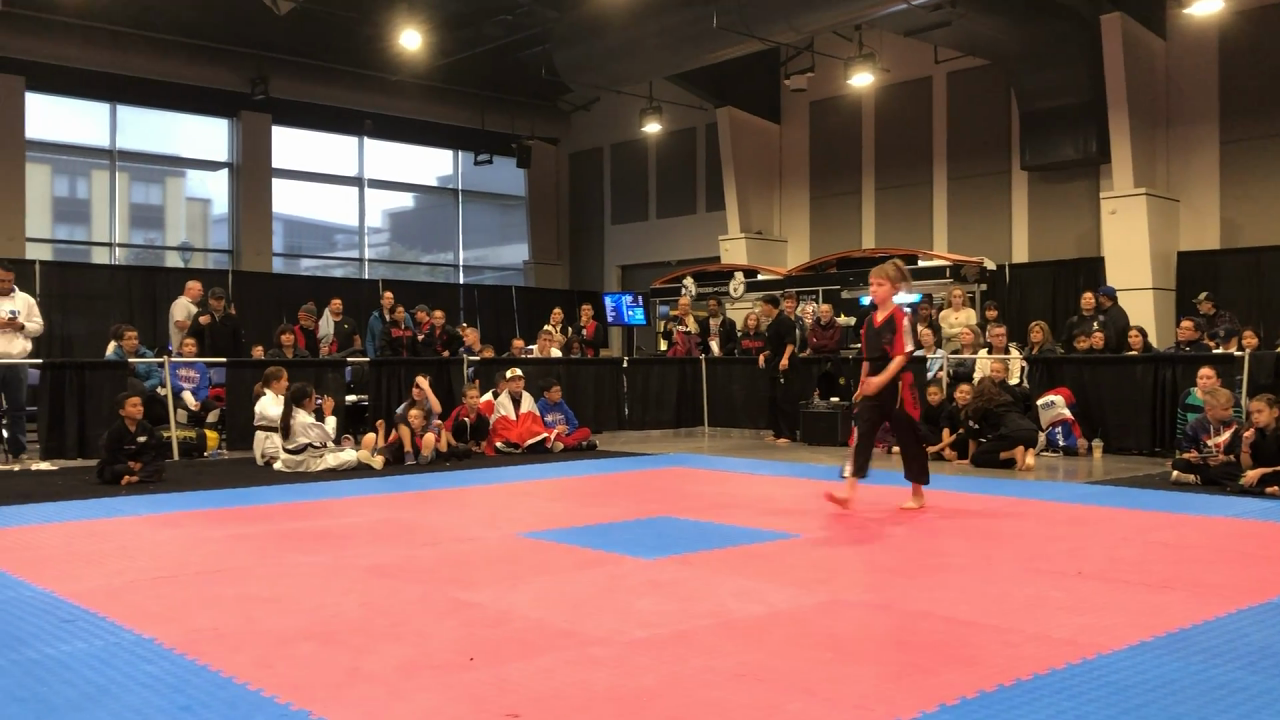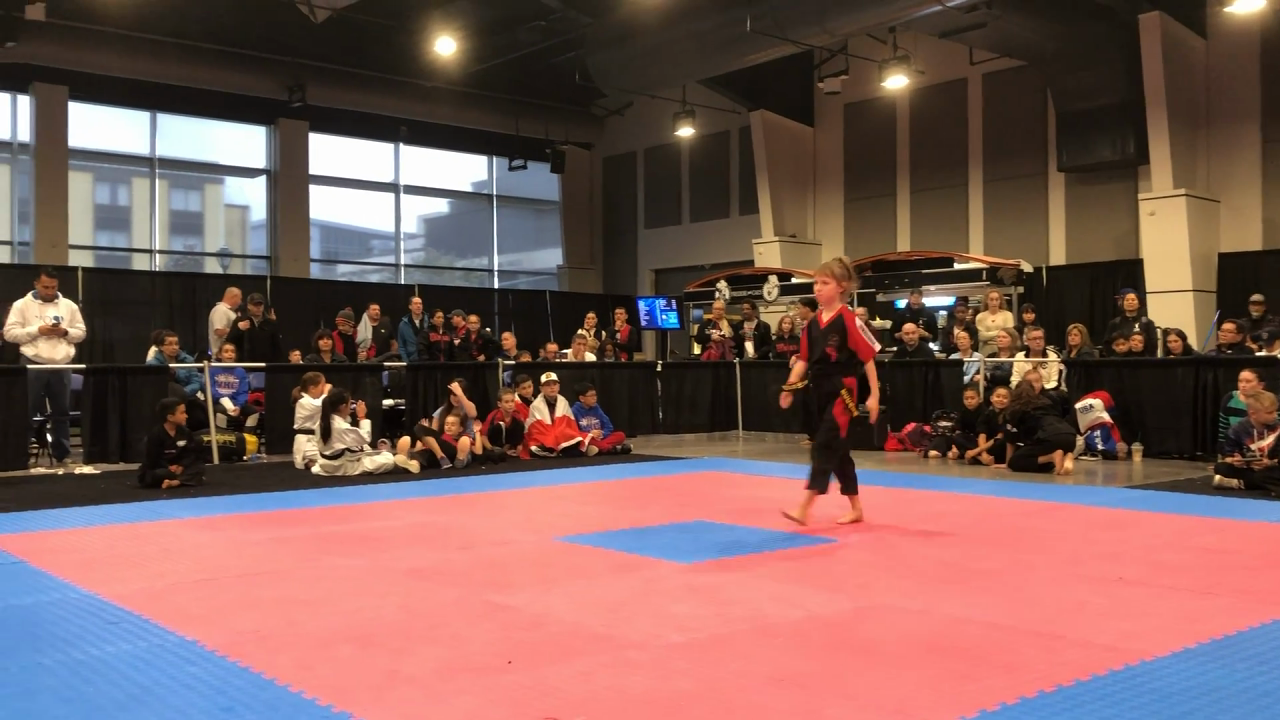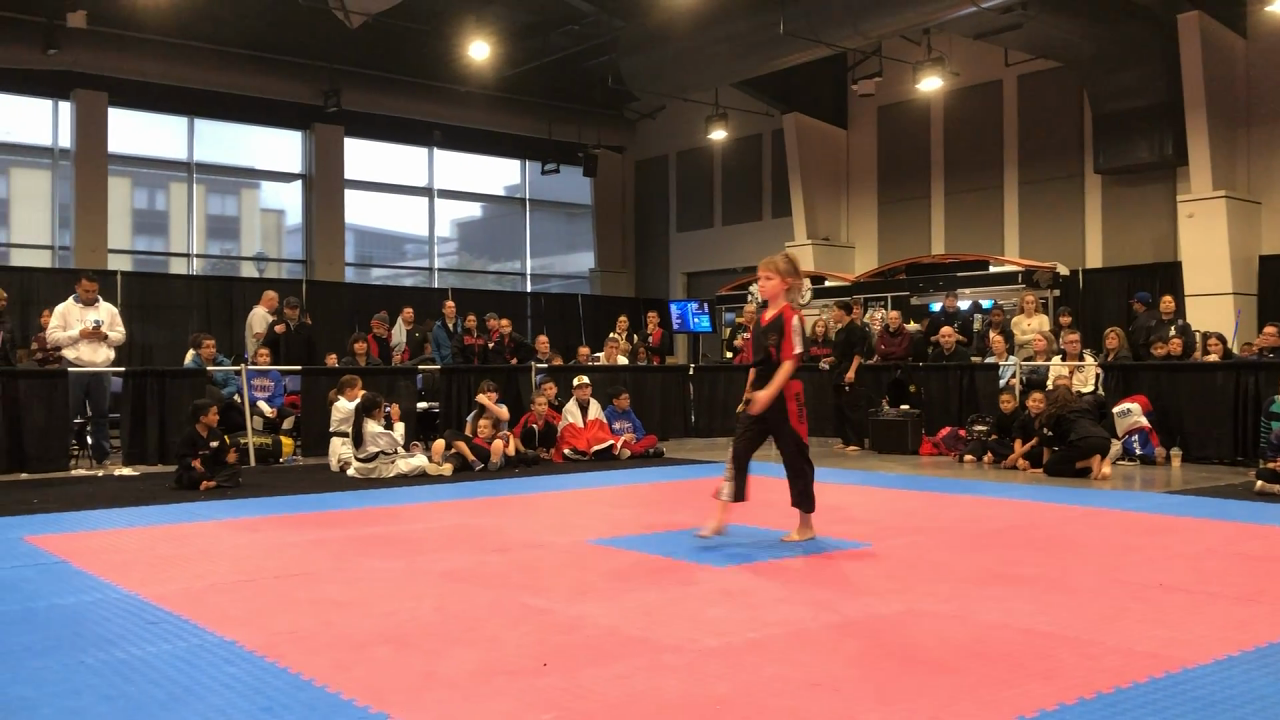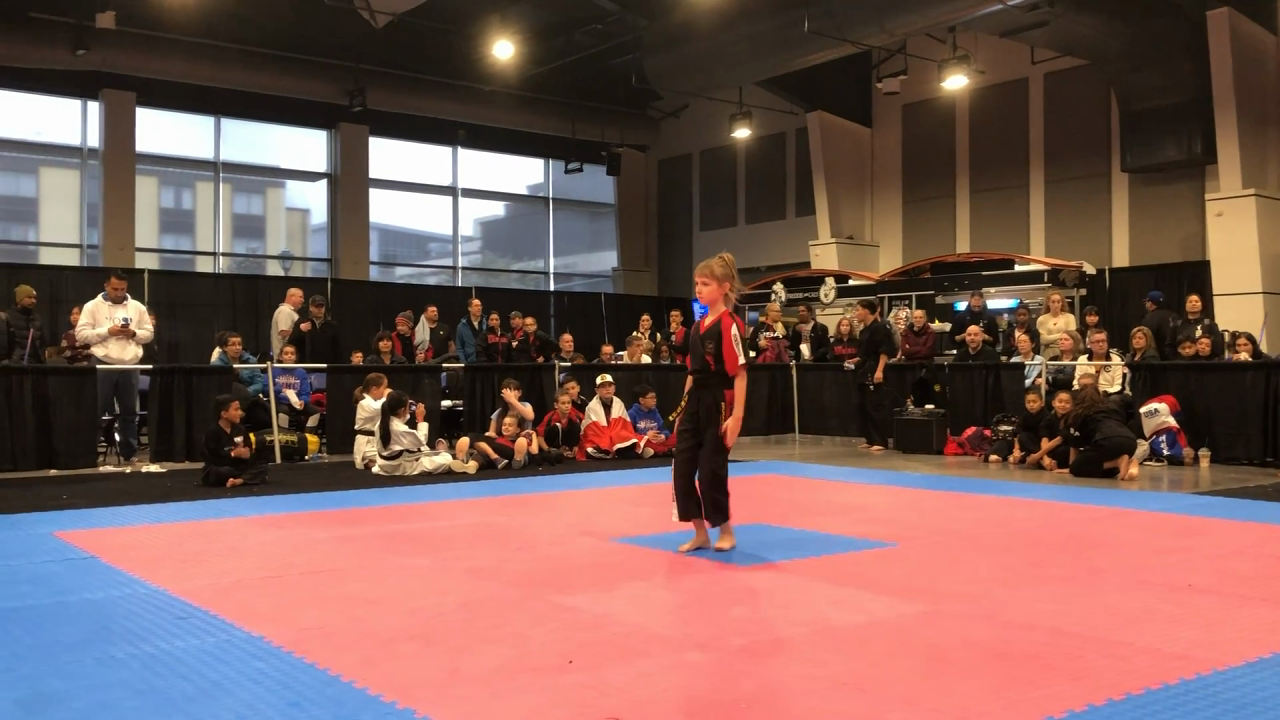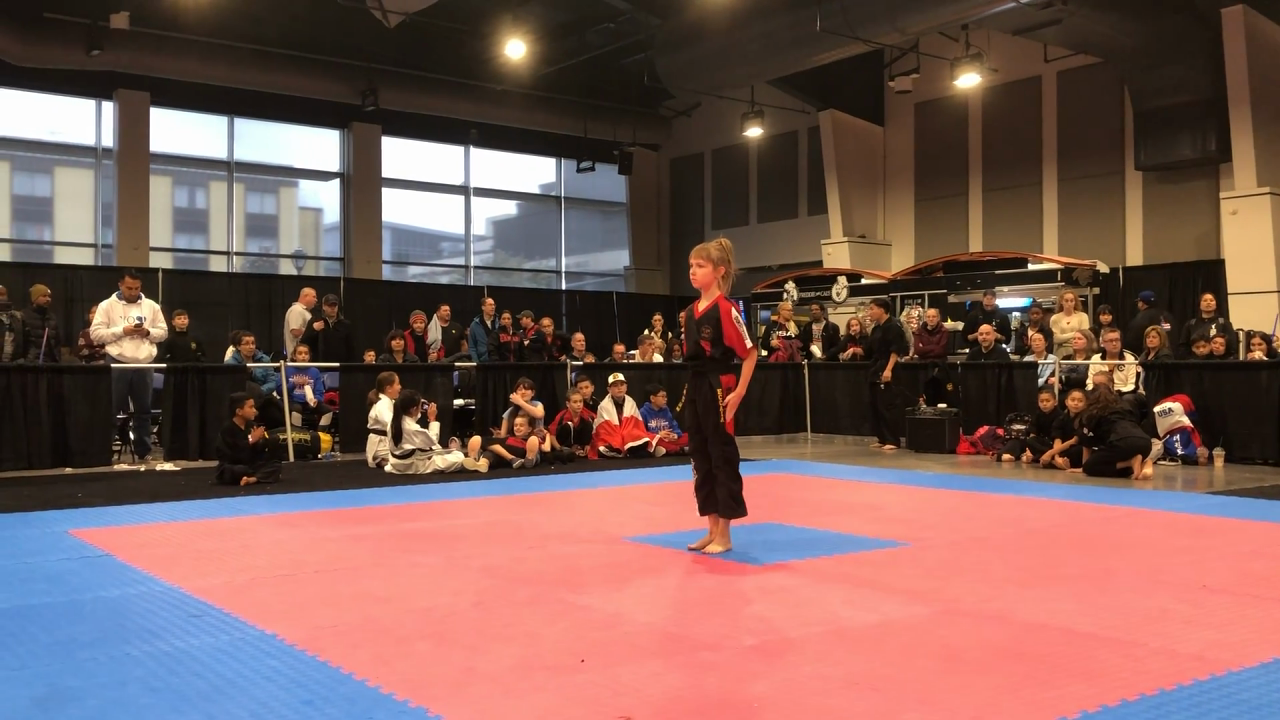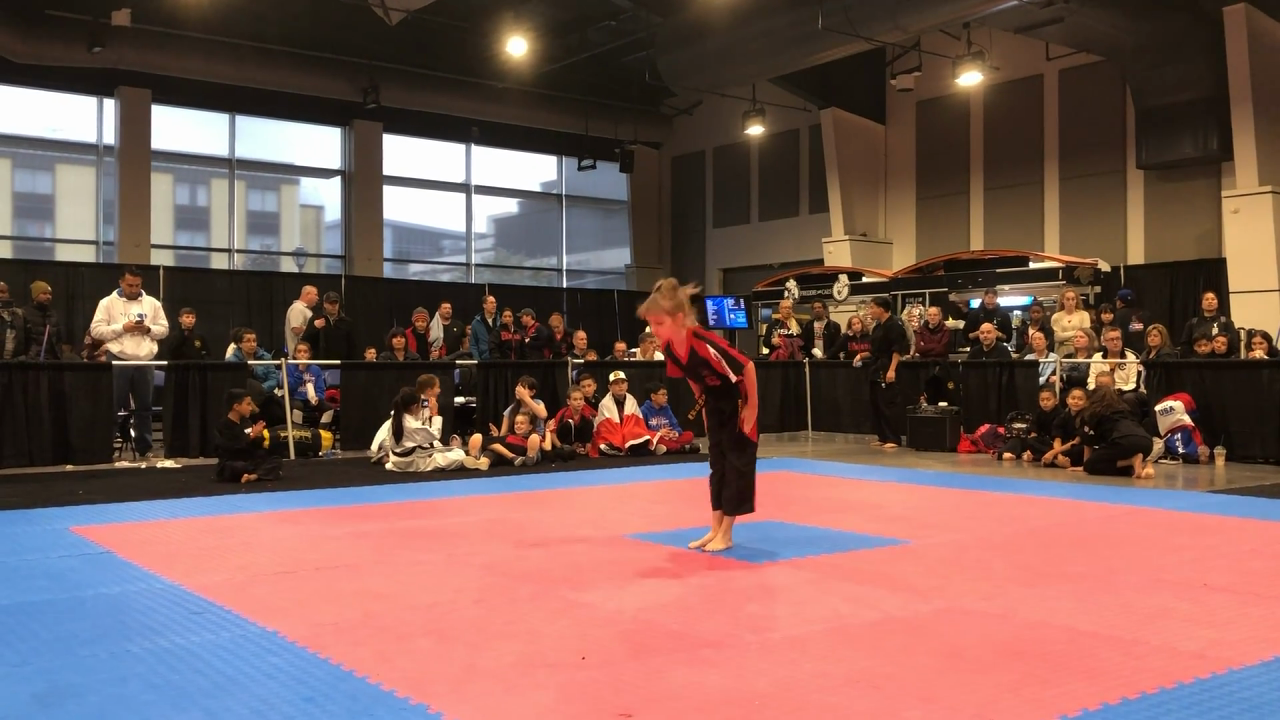
dt=0.5s
person 1, frame 1
left shoulder: (900, 318)
right shoulder: (870, 321)
left elbow: (902, 356)
left wrist: (883, 378)
right wrist: (861, 385)
left hip: (898, 385)
right hip: (872, 386)
left knee: (908, 438)
right knee: (861, 436)
left ankle: (919, 494)
right ankle: (848, 494)
person 1, frame 2
left shoulder: (848, 320)
right shoulder: (813, 323)
left elbow: (869, 358)
right elbow: (803, 360)
left wrist: (874, 394)
right wrist: (789, 387)
left hip: (840, 390)
right hip: (819, 389)
left knee: (823, 447)
right knee: (836, 451)
left ankle: (804, 509)
right ankle: (856, 508)
person 1, frame 3
left shoulder: (791, 317)
right shoulder: (760, 319)
left elbow: (791, 360)
left wrist: (770, 392)
right wrist: (749, 393)
left hip: (784, 395)
right hip: (758, 394)
left knee: (795, 457)
right knee: (739, 452)
left ankle: (806, 524)
right ankle: (720, 518)
person 1, frame 4
left shoulder: (730, 325)
right shoulder: (698, 326)
left elbow: (739, 372)
left wrist: (737, 415)
right wrist: (683, 408)
left hip: (719, 401)
right hip: (695, 400)
left knee: (711, 469)
right knee: (682, 467)
left ankle: (725, 529)
right ankle: (699, 534)
person 1, frame 5
left shoulder: (726, 309)
right shoulder: (690, 311)
left elbow: (750, 352)
left wrist: (739, 392)
right wrist: (695, 388)
left hip: (719, 388)
right hip: (695, 386)
left knee: (723, 458)
right knee: (701, 459)
left ankle: (724, 536)
right ankle: (713, 531)
person 1, frame 6
left shoulder: (705, 343)
right shoulder: (669, 347)
left elbow: (747, 367)
left wrist: (752, 406)
right wrist: (704, 404)
left hip: (738, 400)
right hip: (714, 401)
left knee: (739, 462)
right knee: (719, 462)
left ankle: (725, 533)
right ankle: (715, 529)
person 2, frame 1
left shoulder: (25, 300)
left elbow: (39, 327)
left wrist: (22, 326)
left hip: (17, 361)
left knee: (17, 407)
left ankle: (18, 450)
person 2, frame 2
left shoulder: (69, 306)
right shoulder: (22, 305)
left elbow: (81, 333)
right elbow: (10, 333)
left wrist: (65, 332)
right wrist: (37, 330)
left hip: (61, 366)
right hip: (33, 365)
left knee: (61, 412)
right knee: (28, 412)
left ankle: (62, 454)
person 2, frame 3
left shoulder: (109, 309)
right shoulder: (63, 309)
left elbow: (121, 336)
right elbow: (52, 337)
left wrist: (105, 336)
right wrist: (78, 334)
left hip: (101, 369)
right hip: (74, 367)
left knee: (101, 414)
right knee: (69, 414)
left ankle: (102, 455)
person 2, frame 4
left shoulder: (137, 307)
right shoulder: (92, 306)
left elbow: (149, 333)
right elbow: (81, 334)
left wrist: (134, 333)
right wrist: (107, 331)
left hip: (129, 366)
right hip: (103, 365)
left knee: (129, 411)
right knee: (98, 411)
left ankle: (129, 452)
person 2, frame 5
left shoulder: (151, 306)
right shoulder: (107, 306)
left elbow: (163, 332)
right elbow: (96, 333)
left wrist: (148, 332)
right wrist: (121, 331)
left hip: (144, 365)
right hip: (117, 364)
left knee: (143, 410)
right knee: (113, 409)
left ankle: (144, 451)
person 2, frame 6
left shoulder: (152, 303)
right shoulder: (107, 303)
left elbow: (164, 329)
right elbow: (96, 330)
left wrist: (148, 329)
right wrist: (122, 328)
left hip: (145, 362)
right hip: (118, 361)
left knee: (144, 407)
right knee: (114, 407)
left ankle: (145, 448)
